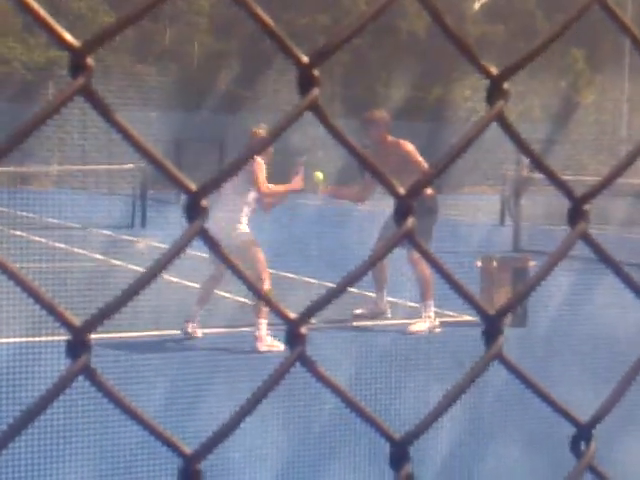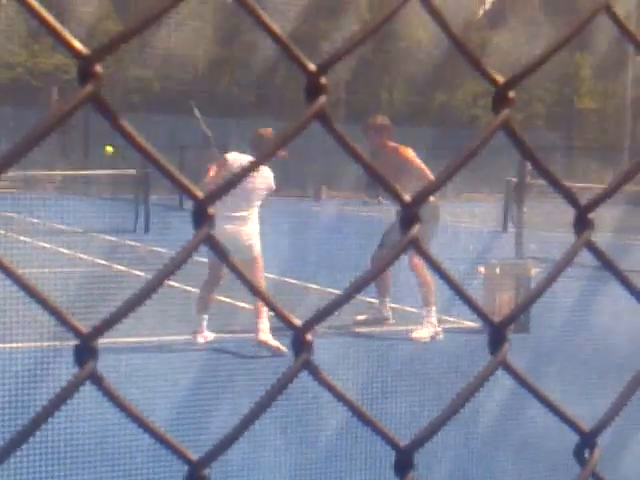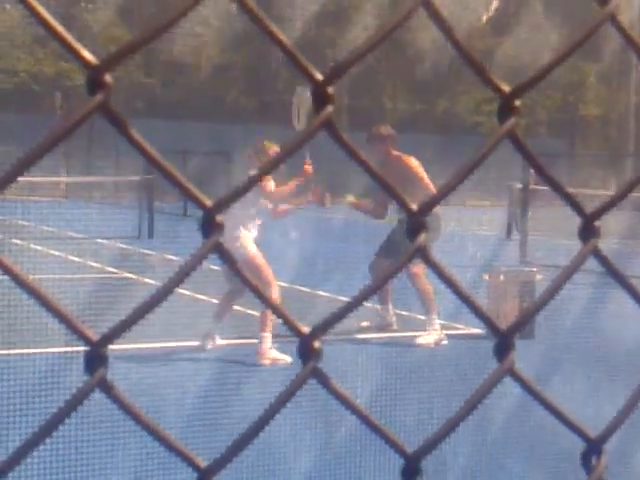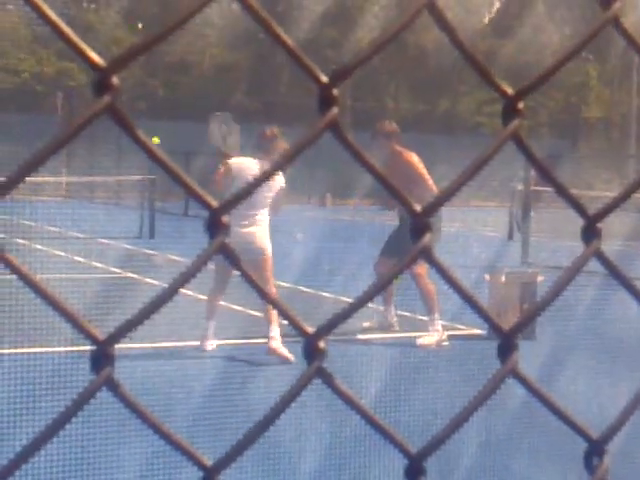
dt=0.5s
person 1, frame 1
left shoulder: (247, 166)
right shoulder: (257, 162)
left elbow: (264, 203)
right elbow: (263, 190)
left wrist: (287, 189)
right wrist: (292, 187)
left hip: (214, 227)
right hip: (232, 228)
left knee: (217, 275)
right knee: (263, 280)
left ankle: (192, 322)
right ankle: (263, 336)
person 1, frame 2
left shoulder: (230, 159)
right shoulder: (268, 177)
left elbow: (209, 188)
left wrist: (212, 170)
left hip: (218, 231)
right hip: (246, 237)
left knee: (213, 279)
right knee: (259, 288)
left ankle: (202, 329)
right ankle: (264, 333)
person 1, frame 3
left shoulder: (258, 179)
right shoulder: (261, 177)
left elbow: (272, 208)
right elbow: (276, 195)
left wrist: (296, 204)
right wrist: (302, 179)
left hip: (226, 241)
right hip: (238, 240)
left knee: (236, 289)
right knee: (271, 292)
left ankle: (212, 334)
right ankle: (265, 348)
person 1, frame 4
left shoulder: (233, 163)
right shoulder: (278, 179)
left elbow: (217, 192)
left hip: (227, 234)
right hip: (256, 238)
left knee: (219, 286)
right knee: (268, 292)
left ankle: (208, 337)
right ankle: (274, 339)
person 2, frame 1
left shoulder: (402, 147)
right shoulder: (375, 157)
left elbow: (427, 174)
right elbow: (363, 194)
left wrist: (404, 188)
right wrist: (330, 191)
left hip: (423, 204)
left knee: (415, 255)
left ankle: (429, 316)
right ankle: (380, 305)
person 2, frame 2
left shoulder: (402, 154)
right shoulder: (377, 160)
left elbow: (430, 182)
left wrist: (407, 194)
left hip: (424, 210)
left knee: (415, 261)
right knee: (378, 258)
left ankle: (431, 322)
right ankle: (383, 310)
person 2, frame 3
left shoulder: (406, 163)
right shoulder: (383, 171)
left elbow: (432, 194)
right elbow: (380, 213)
left wrist: (407, 202)
right wrist: (355, 203)
left hip: (424, 220)
right hip: (406, 222)
left knee: (414, 270)
right knee: (377, 267)
left ankle: (435, 329)
right ankle: (387, 317)
person 2, frame 4
left shoulder: (407, 159)
right shoulder: (388, 165)
left elbow: (432, 192)
right elbow: (391, 200)
right wrist: (389, 200)
right hip: (407, 220)
left knee: (417, 270)
right knee: (381, 266)
left ankle: (437, 328)
right ankle: (389, 318)
